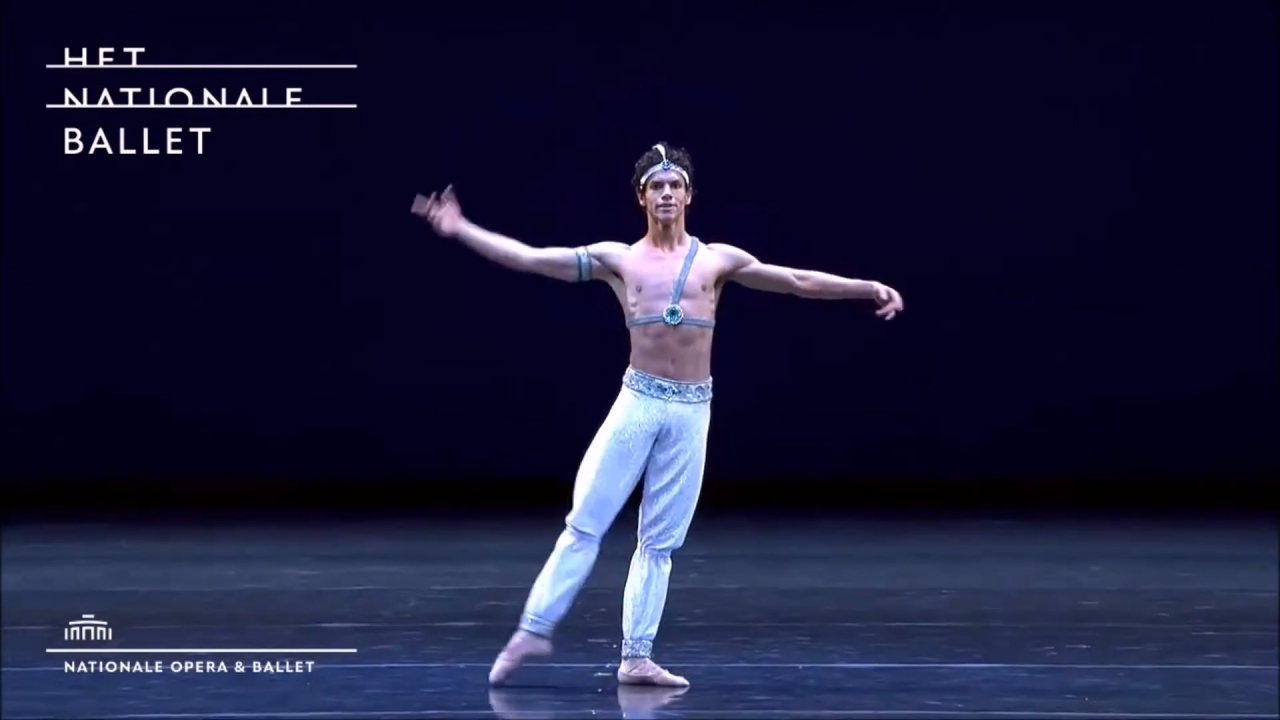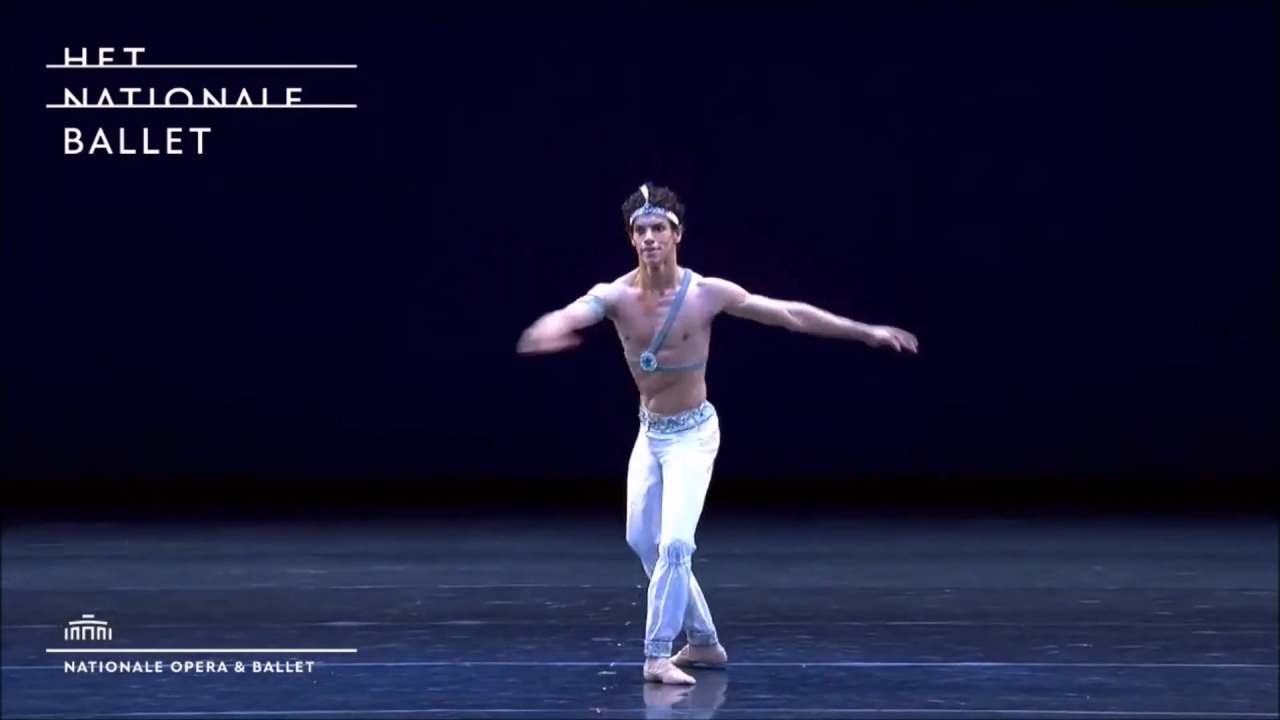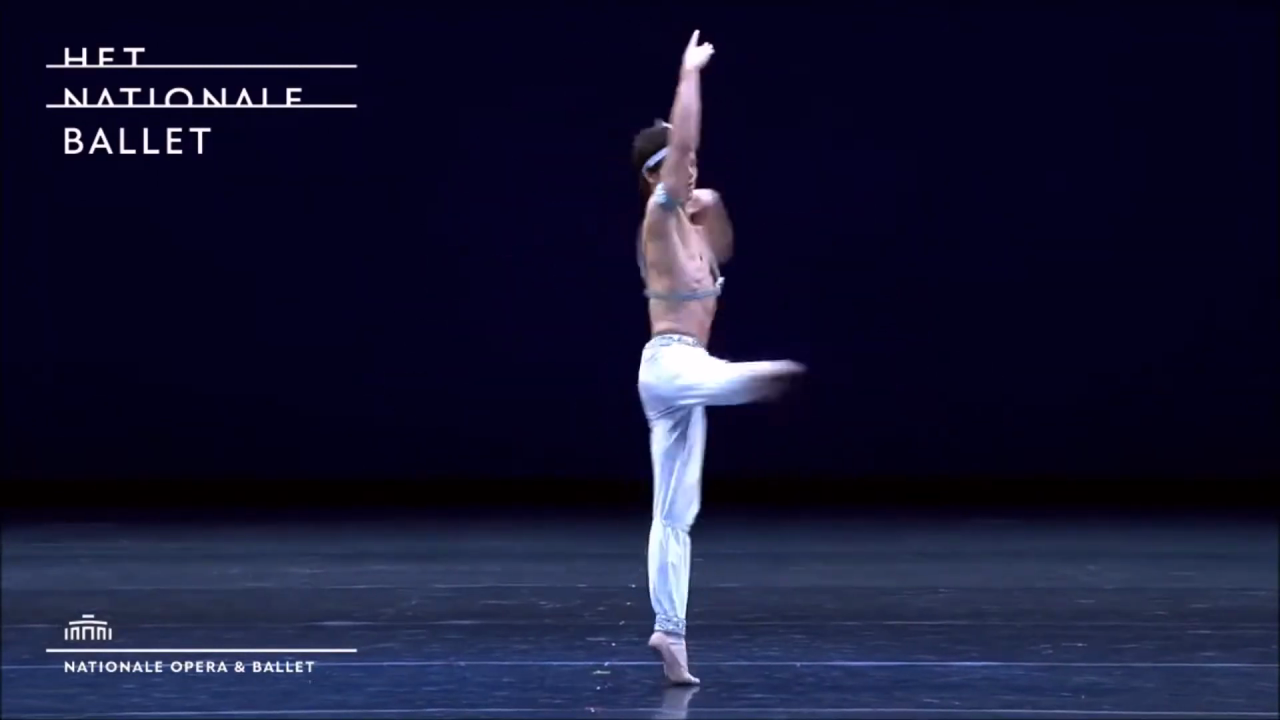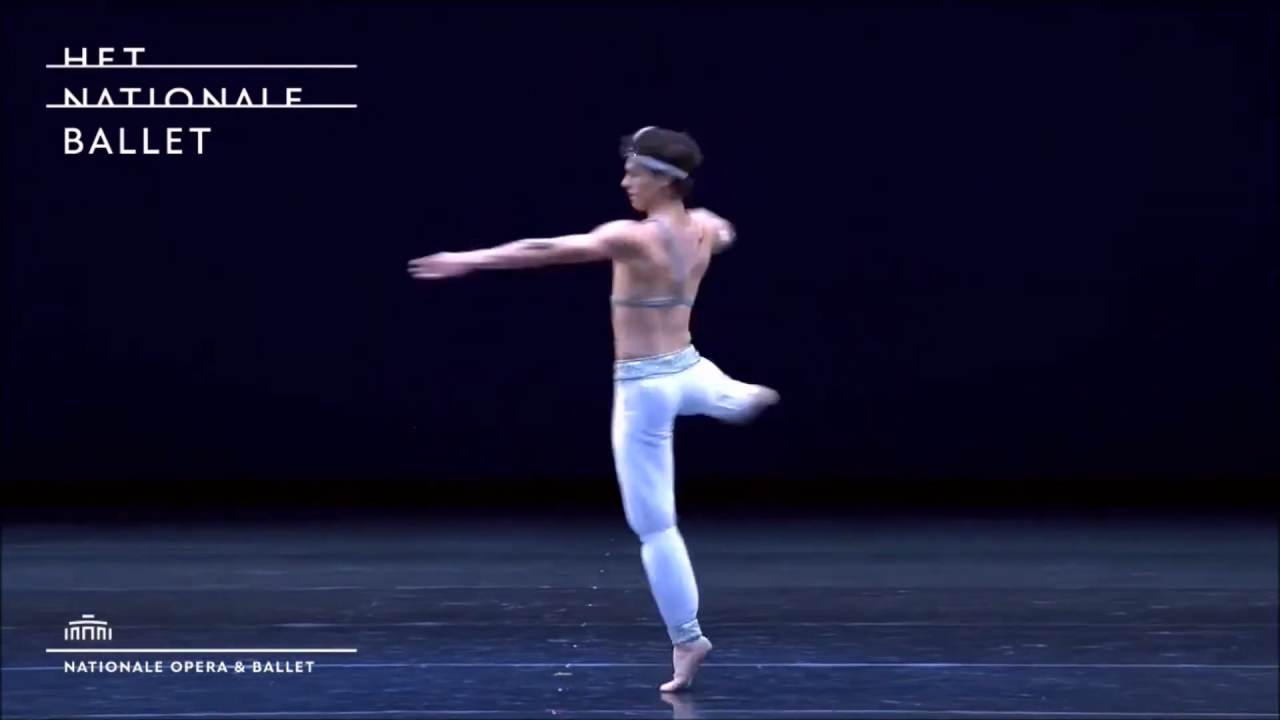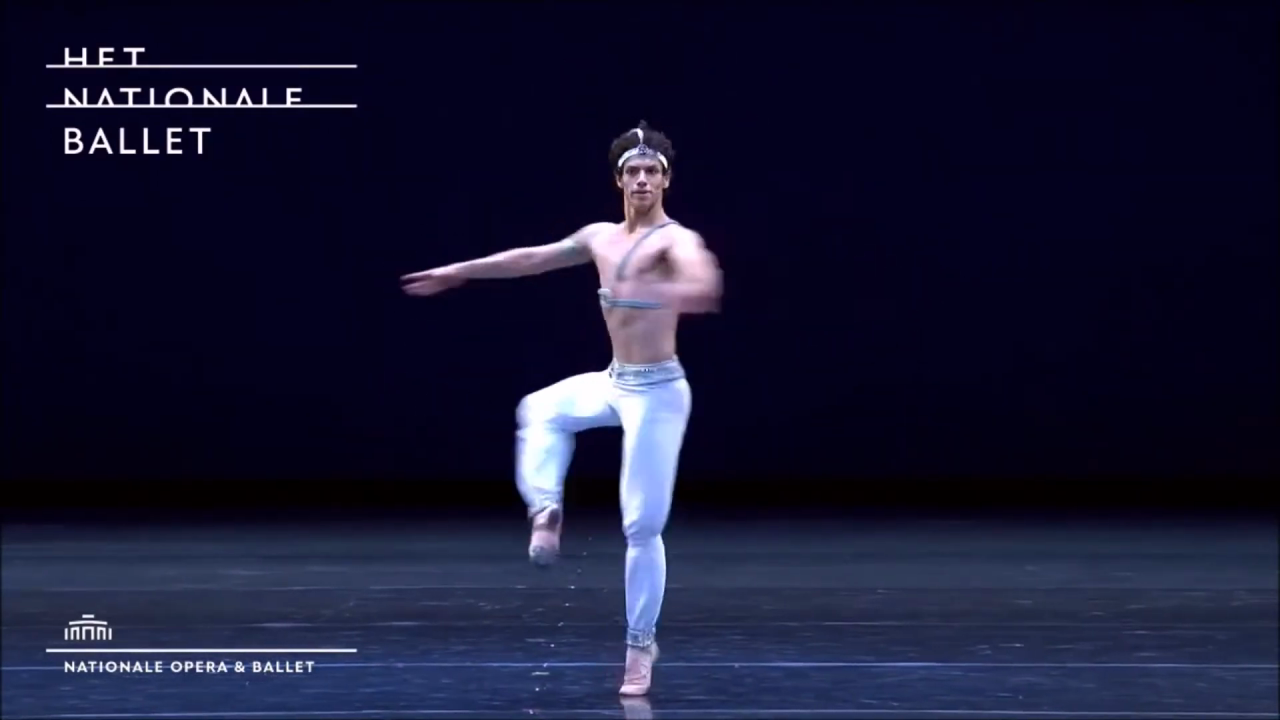
dt=1s
person 1, frame 1
left shoulder: (719, 258)
right shoulder: (617, 258)
left elbow: (796, 278)
right elbow: (529, 259)
left wrist: (868, 285)
right wrist: (460, 228)
left hip: (692, 410)
right hip: (638, 402)
left knee: (661, 541)
right knee: (586, 522)
left ankle: (637, 655)
right ankle: (533, 631)
person 1, frame 2
left shoulder: (708, 292)
right shoulder: (612, 295)
left elbow: (791, 315)
right elbow: (565, 316)
left wrist: (870, 332)
right wrist: (548, 330)
left hip: (692, 432)
right hip: (651, 434)
left knee: (674, 542)
right knee: (645, 543)
left ankle: (659, 654)
right ankle: (702, 642)
person 1, frame 3
left shoulder: (684, 228)
right shoulder: (661, 219)
left elbow: (717, 254)
right elbow: (683, 141)
left wrist: (710, 205)
right wrist: (690, 70)
left hip: (675, 370)
right hip: (674, 367)
left knee: (673, 518)
left ankle: (671, 632)
person 1, frame 4
left shoulder: (633, 236)
right shoulder: (706, 227)
left elbow: (552, 251)
left wrist: (465, 260)
left hip: (644, 389)
right hip: (688, 371)
left knee: (654, 526)
left ankle: (686, 642)
right ankle: (740, 396)
person 1, frame 5
left shoulder: (678, 239)
right shoulder: (602, 237)
left elbow: (699, 271)
right elbow: (531, 260)
left wrist: (690, 289)
right wrist: (455, 272)
left hip: (659, 392)
right hip: (618, 384)
left knee: (643, 527)
left ankle: (640, 647)
right ankle: (545, 510)
